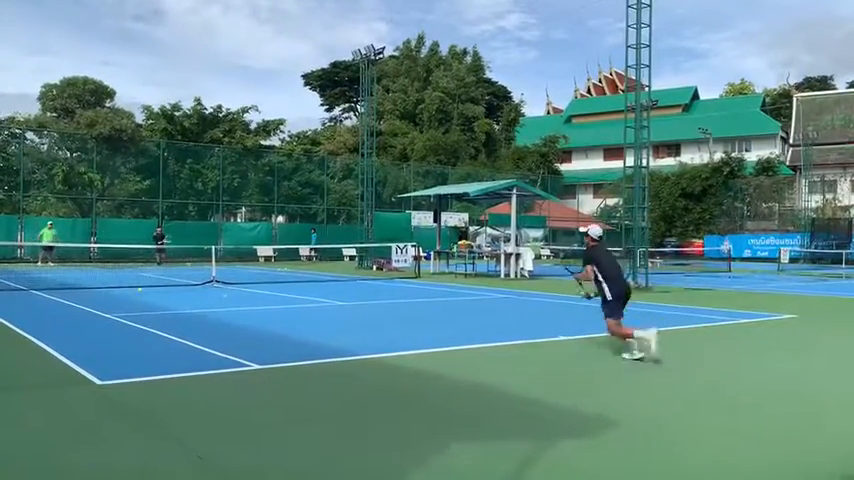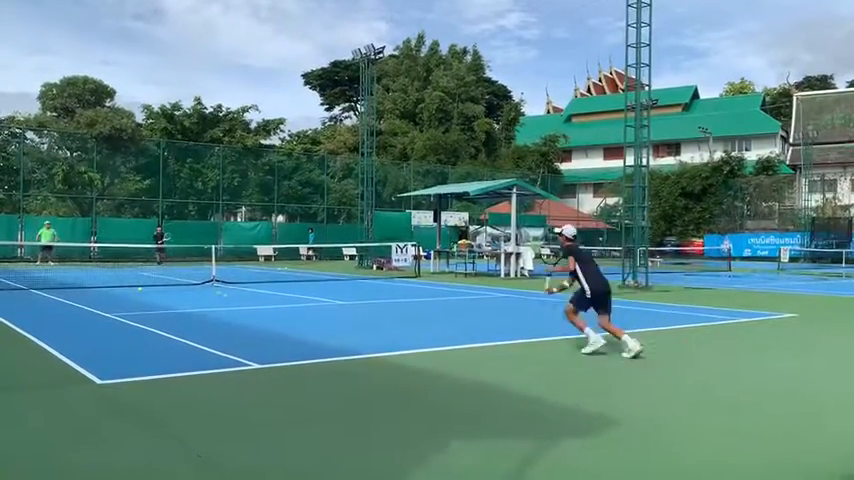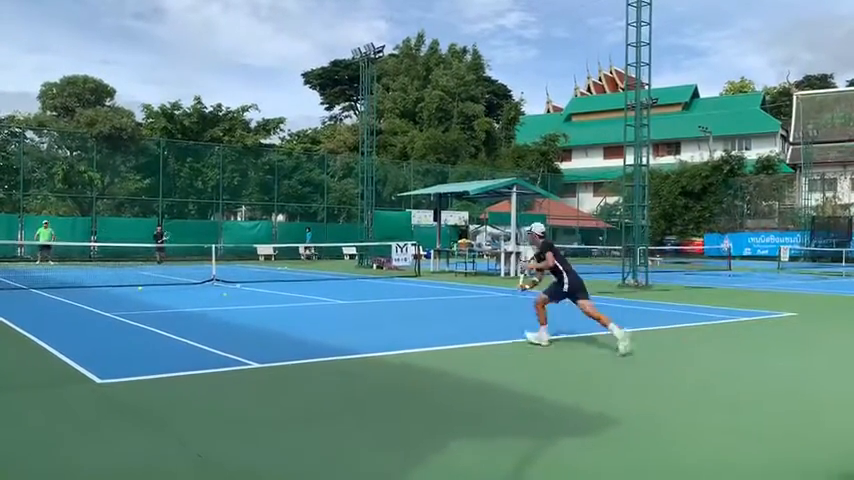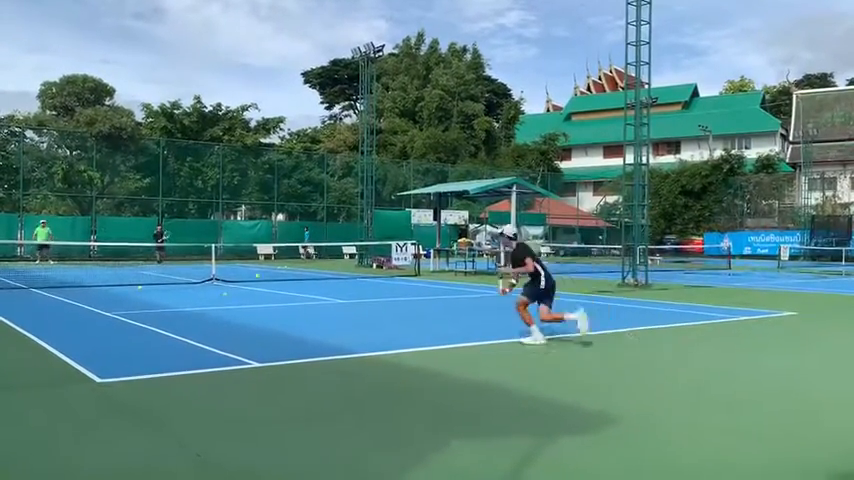
dt=0.1s
person 1, frame 1
left shoulder: (590, 252)
right shoulder: (606, 252)
left elbow: (590, 276)
left wrist: (579, 276)
right wrist: (597, 293)
left hip: (611, 291)
right hip: (624, 288)
left knee: (615, 330)
right knee: (614, 323)
left ankle: (645, 335)
right ankle: (634, 349)
person 1, frame 2
left shoulder: (568, 249)
right shoulder: (580, 251)
left elbow: (571, 267)
right elbow: (570, 282)
left wrist: (555, 269)
right wrist: (556, 289)
left hip: (590, 288)
right hip: (604, 287)
left knee: (569, 312)
right knee: (604, 323)
left ankle: (594, 338)
right ankle: (632, 344)
person 1, frame 3
left shoulder: (546, 245)
right shoulder: (539, 253)
left elbow: (550, 263)
right elbow: (539, 277)
left wrist: (532, 266)
right wrist: (528, 286)
left hip: (567, 281)
right hip: (572, 282)
left knee: (539, 303)
right knee: (590, 311)
left ankle: (543, 335)
right ankle: (618, 333)
person 1, frame 4
left shoulder: (522, 248)
right shoulder: (514, 254)
left elbow: (530, 268)
right elbow: (516, 276)
left wrist: (510, 271)
right wrist: (508, 288)
left hip: (543, 281)
right hip: (539, 281)
left knee: (520, 305)
right knee: (545, 317)
left ankle: (537, 336)
right ankle: (577, 316)
